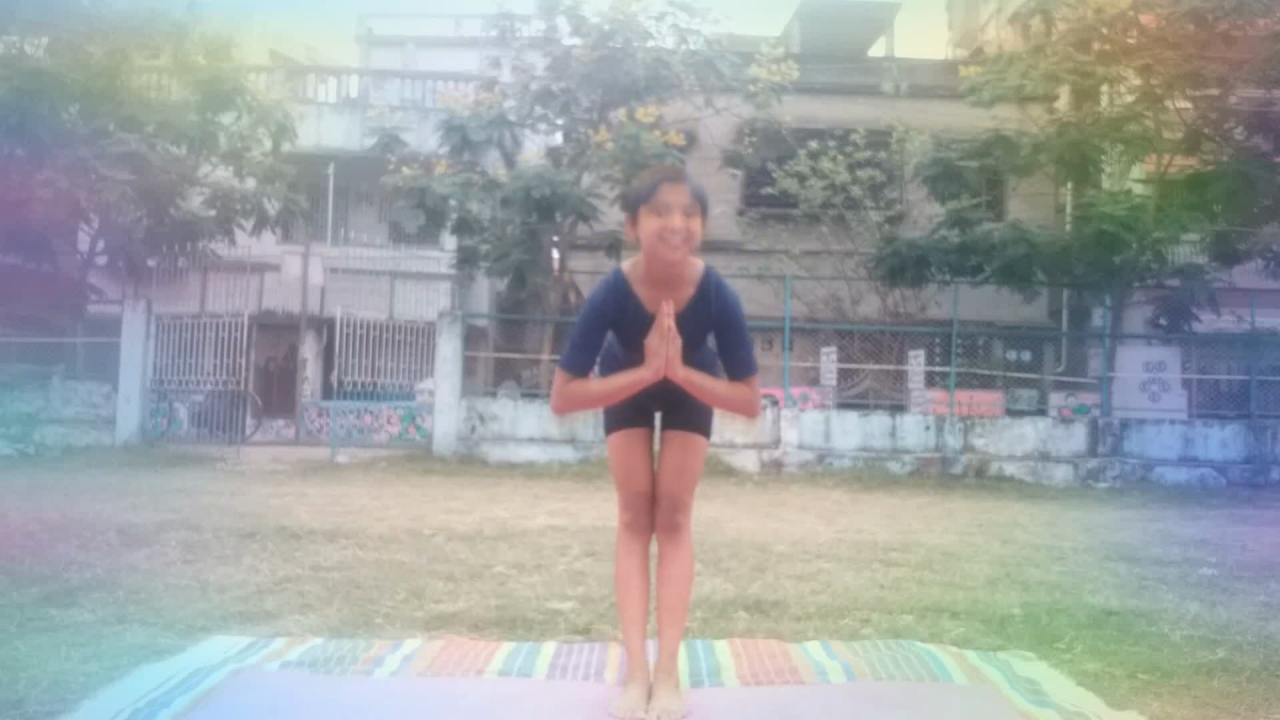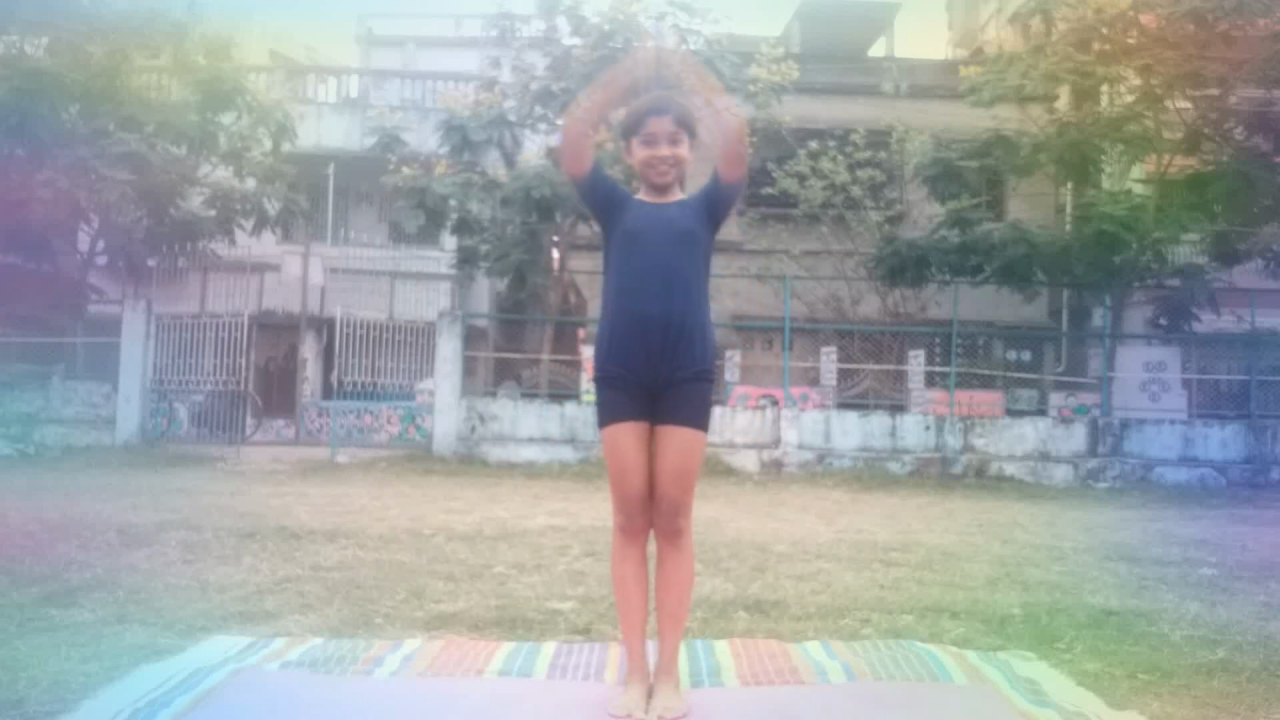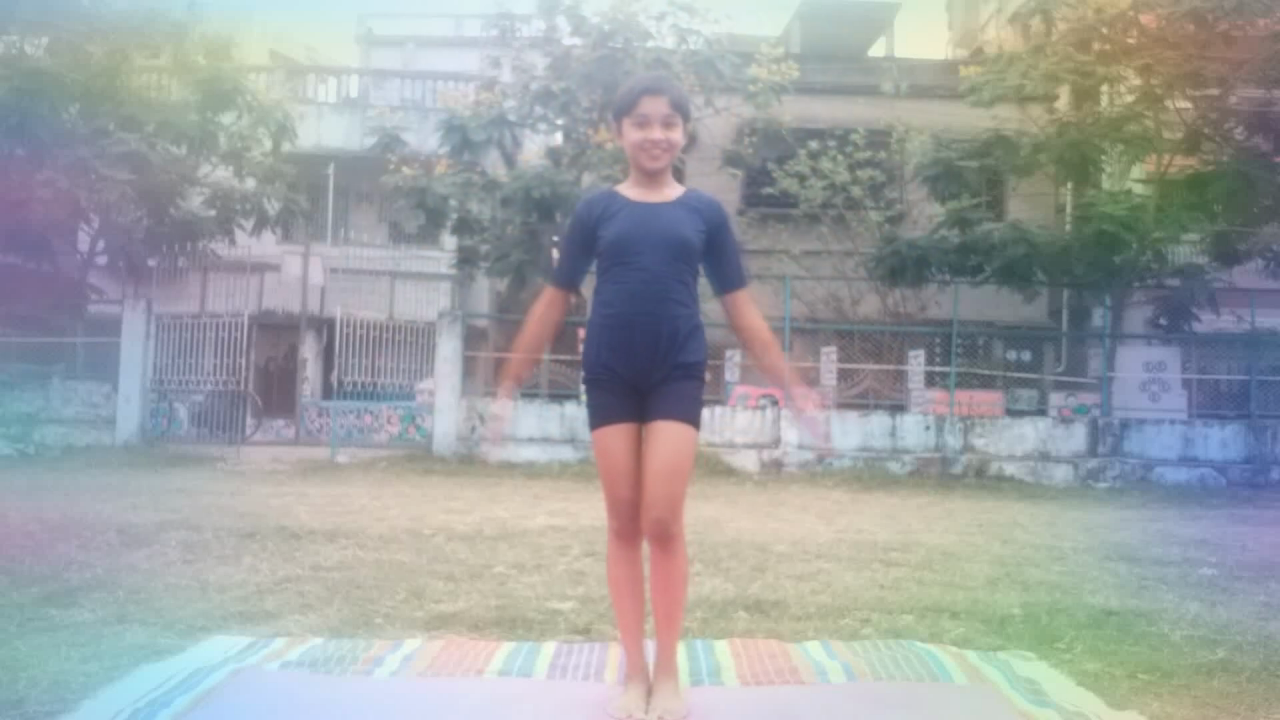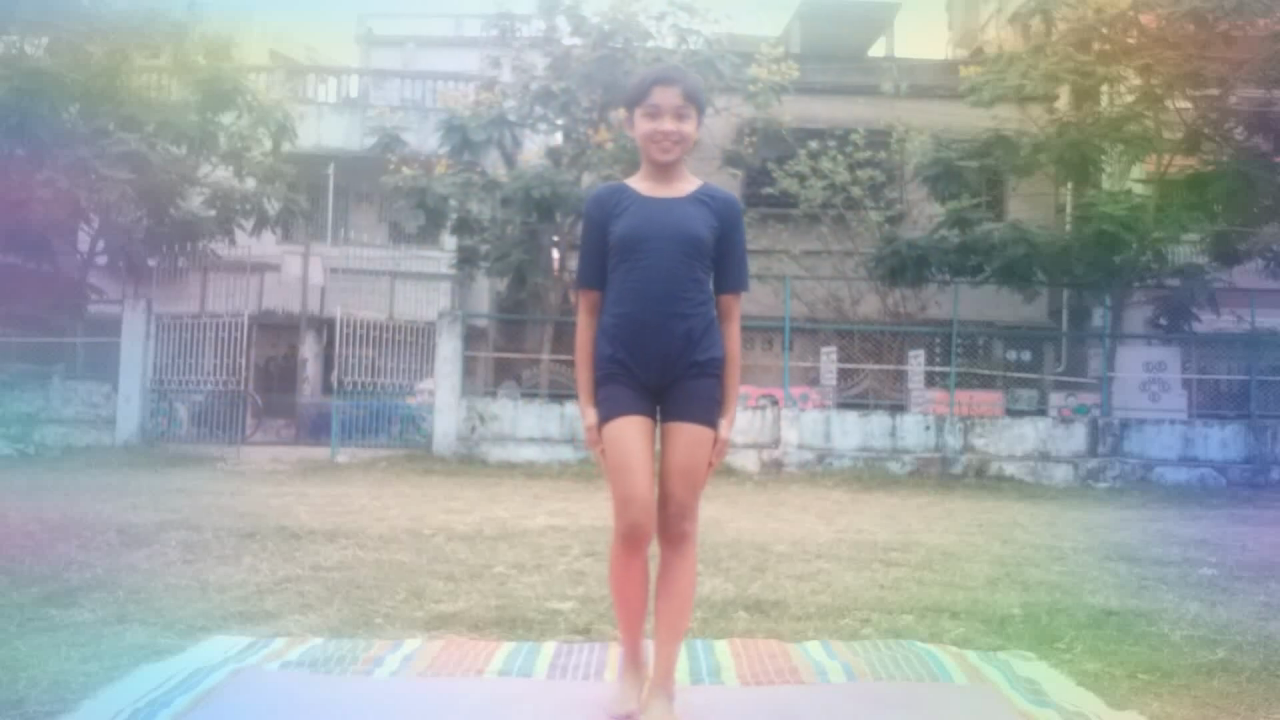
dt=0.7s
person 1, frame 1
left shoulder: (716, 294)
right shoulder: (612, 292)
left elbow: (749, 401)
right elbow: (562, 398)
left wrist: (678, 370)
right wrist: (646, 371)
left hip: (690, 393)
right hip: (628, 389)
left knee: (672, 517)
right knee: (635, 517)
left ankle: (667, 672)
right ankle: (634, 671)
person 1, frame 2
left shoulder: (705, 206)
right shoulder: (615, 204)
left elbow: (737, 144)
right elbow: (572, 146)
left wrist: (692, 73)
right wrist: (626, 73)
left hip: (687, 375)
right hip: (620, 374)
left knee: (673, 520)
right knee: (630, 519)
person 1, frame 3
left shoulder: (706, 212)
right shoulder: (595, 209)
left elbow: (740, 306)
right elbow: (555, 301)
left wrist: (793, 384)
right wrist: (507, 384)
left hip: (677, 376)
right hip: (609, 377)
left knee: (663, 523)
right knee: (623, 524)
person 1, frame 4
left shoulder: (721, 207)
right shoulder: (606, 203)
left elbow: (730, 315)
right elbow: (589, 309)
left wrist: (729, 409)
right wrist: (587, 401)
left hip: (694, 377)
right hip: (623, 375)
left knee: (678, 528)
right knee: (634, 523)
right ankle: (631, 665)
